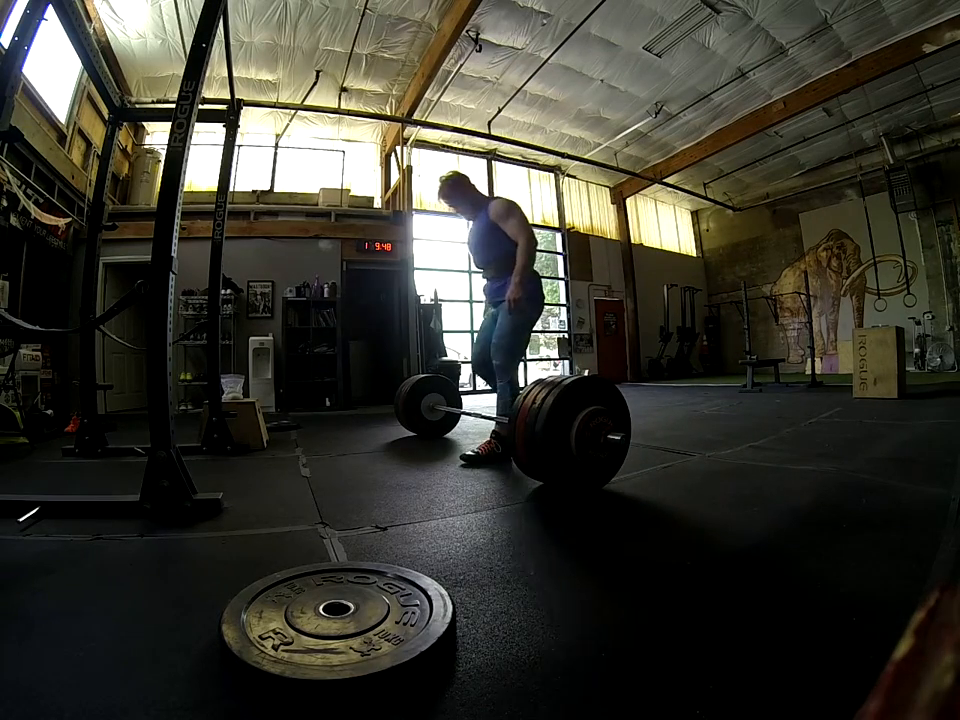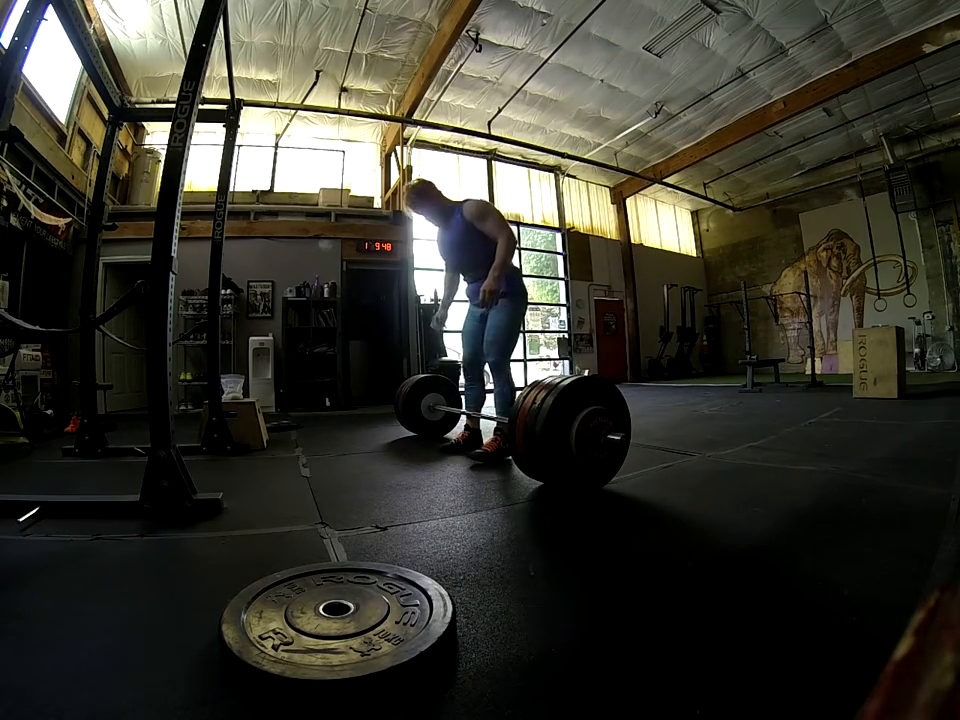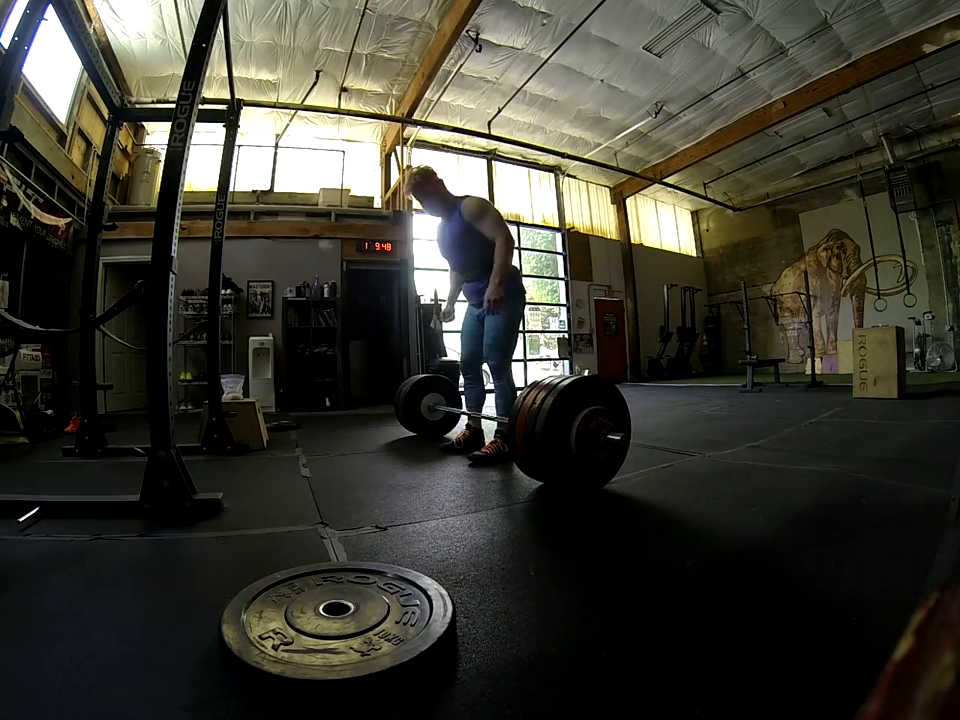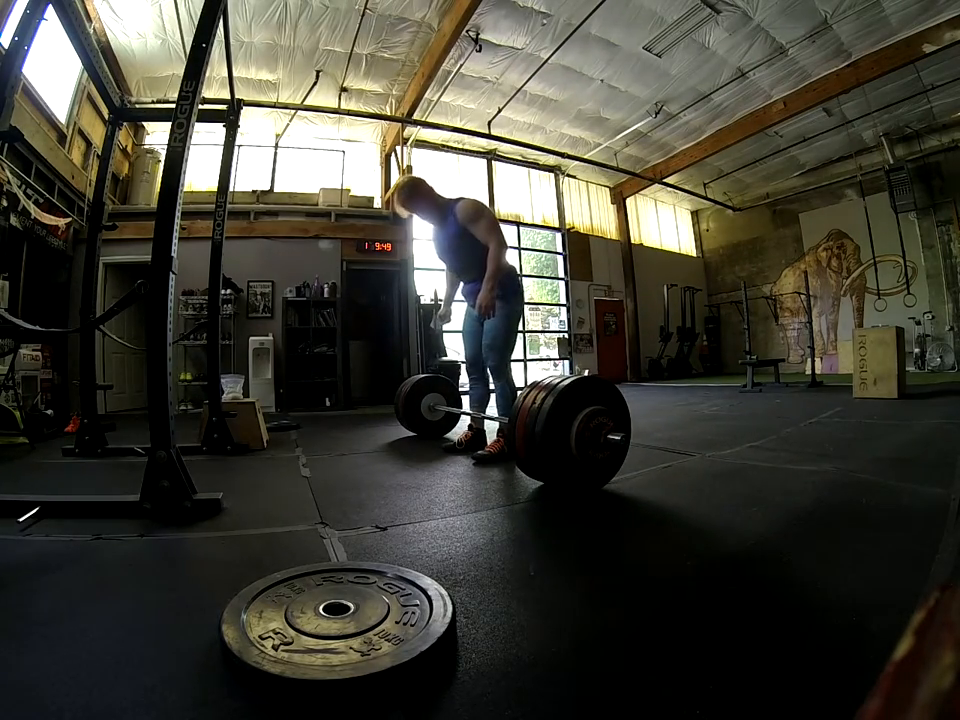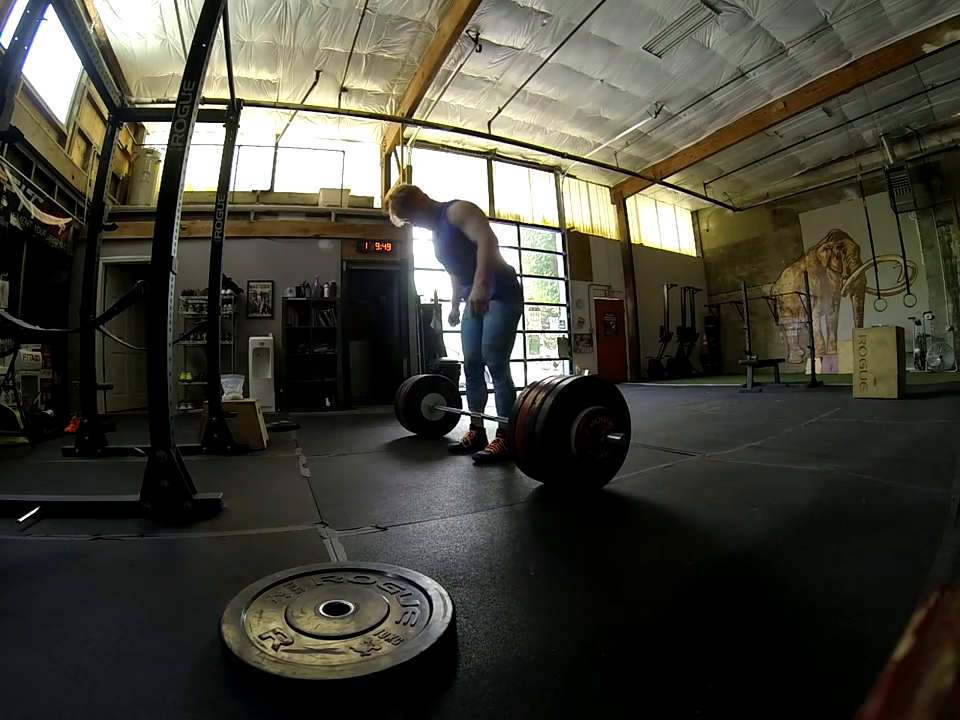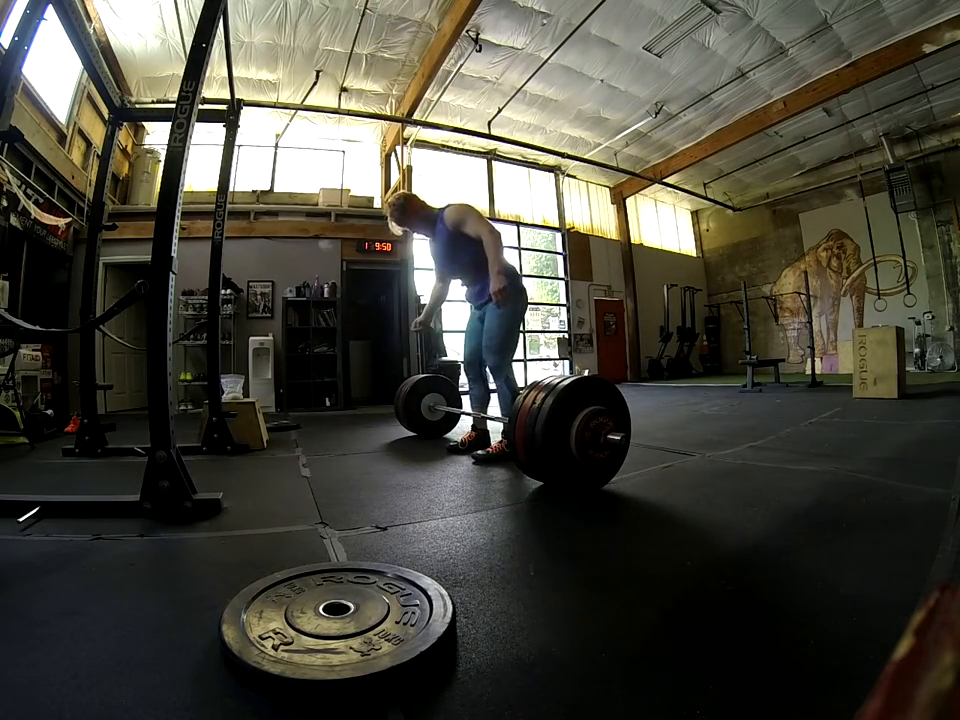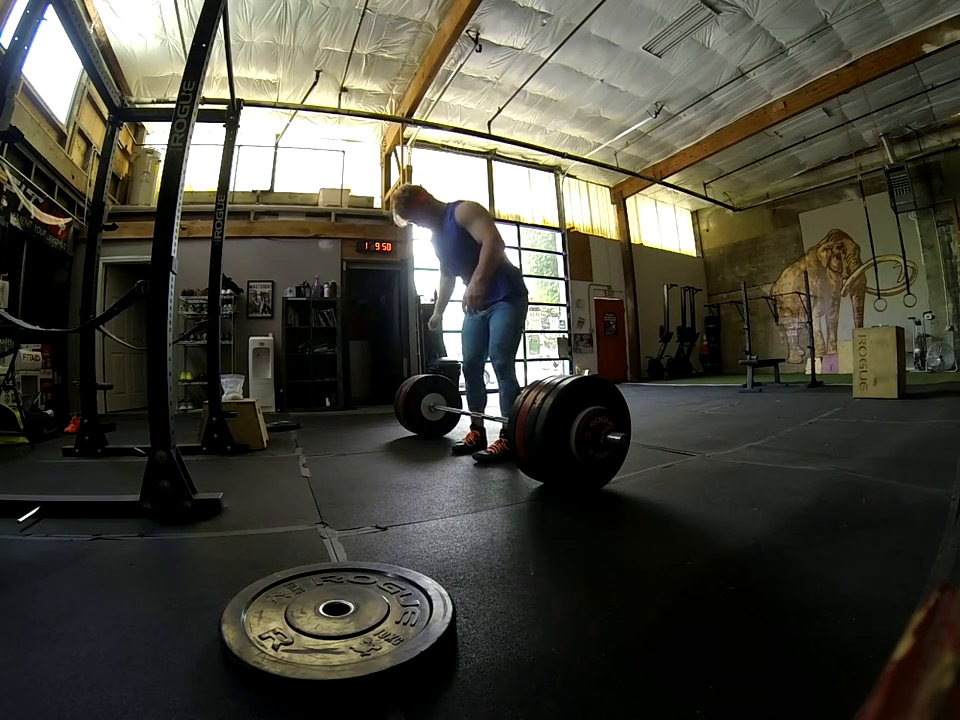
dt=0.4s
person 1, frame 1
left shoulder: (499, 207)
right shoulder: (477, 225)
left elbow: (527, 240)
left wrist: (518, 283)
right wrist: (487, 303)
left hip: (519, 297)
right hip: (499, 301)
left knee: (503, 365)
right knee: (480, 361)
left ankle: (502, 439)
person 1, frame 2
left shoulder: (472, 210)
right shoulder: (443, 234)
left elbow: (507, 238)
left wrist: (494, 277)
right wrist: (443, 308)
left hip: (505, 294)
right hip: (478, 301)
left knee: (496, 362)
right knee: (471, 364)
left ankle: (503, 437)
right ankle: (472, 431)
person 1, frame 3
left shoulder: (472, 207)
right shoulder: (443, 228)
left elbow: (504, 239)
left wrist: (496, 284)
right wrist: (450, 302)
left hip: (502, 295)
right hip: (476, 301)
left knee: (497, 365)
right knee: (469, 364)
left ankle: (504, 439)
right ankle: (473, 431)
person 1, frame 4
left shoulder: (466, 209)
right shoulder: (438, 229)
left elbow: (497, 244)
left wrist: (488, 289)
right wrist: (446, 303)
left hip: (501, 296)
right hip: (475, 301)
left knee: (496, 364)
right knee: (474, 365)
left ankle: (505, 438)
right ankle: (476, 431)
person 1, frame 5
left shoulder: (458, 211)
right shoulder: (436, 234)
left elbow: (487, 241)
left wrist: (481, 286)
right wrist: (455, 305)
left hip: (500, 296)
right hip: (475, 301)
left knee: (496, 365)
right knee: (472, 366)
left ankle: (506, 437)
right ankle: (477, 431)
person 1, frame 6
left shoulder: (453, 215)
right shoulder: (435, 241)
left elbow: (490, 233)
right elbow: (441, 283)
left wrist: (497, 276)
right wrist: (426, 316)
left hip: (502, 295)
right hip: (480, 302)
left knee: (497, 363)
right knee: (472, 364)
right ankle: (479, 431)
person 1, frame 7
left shoulder: (464, 211)
right shoulder: (437, 237)
left elbow: (493, 243)
right elbow: (447, 276)
left wrist: (477, 283)
right wrist: (438, 312)
left hip: (506, 297)
right hip: (476, 303)
left knee: (501, 364)
right knee: (470, 366)
left ankle: (509, 438)
right ankle: (477, 432)
